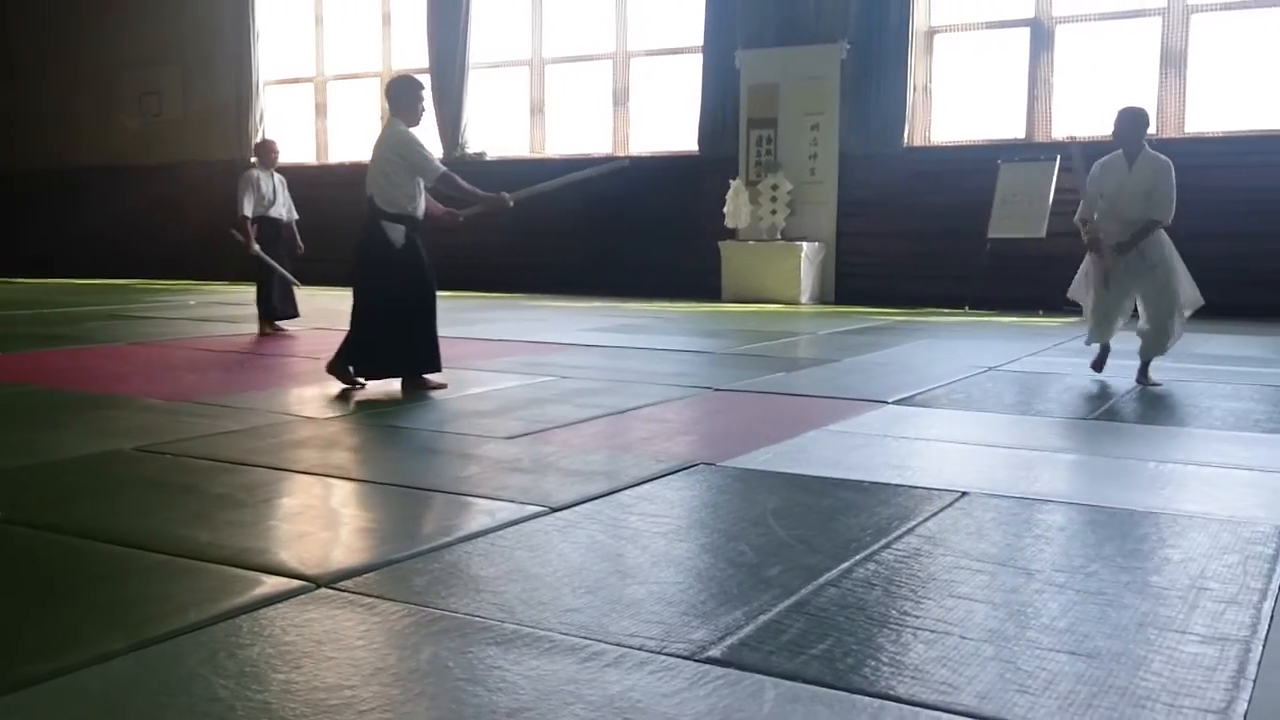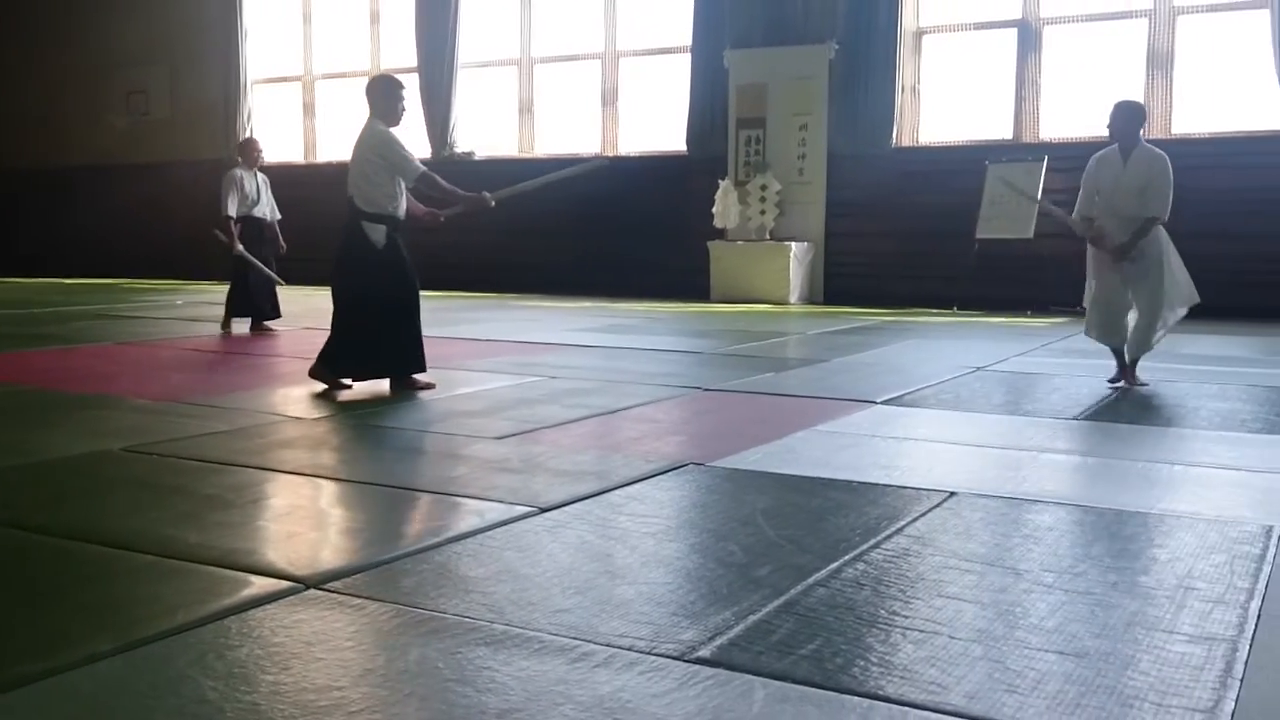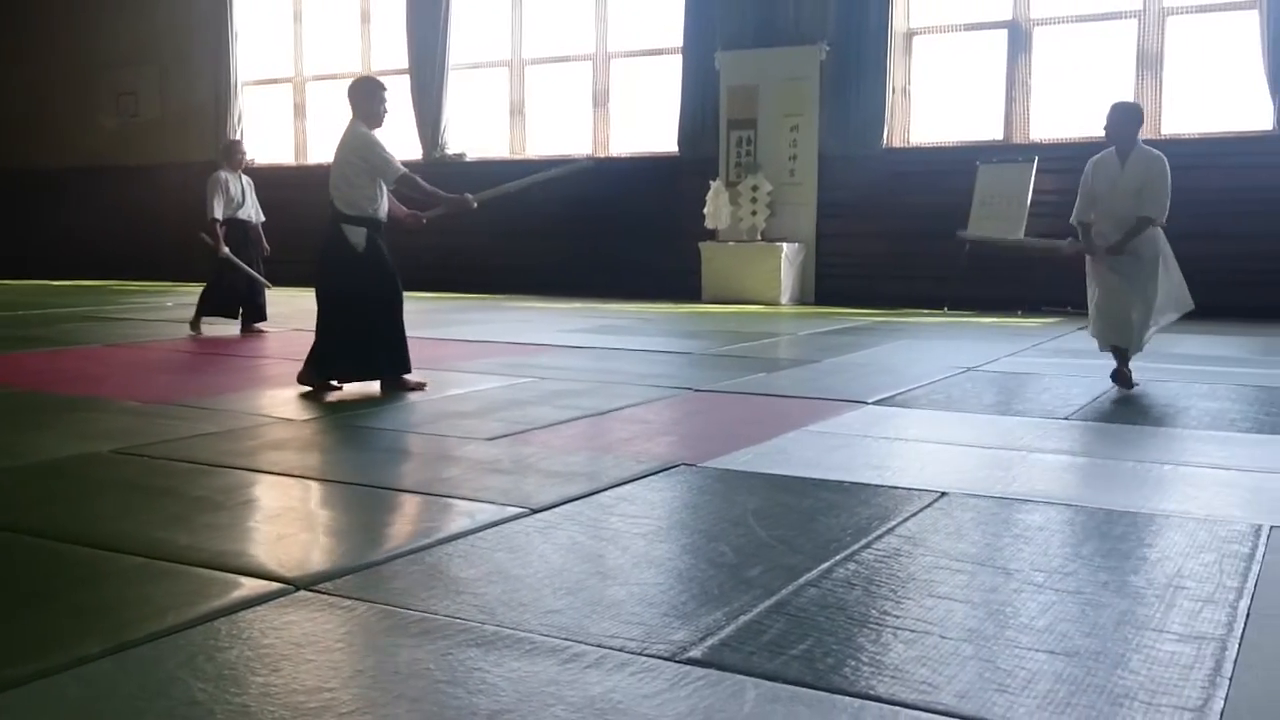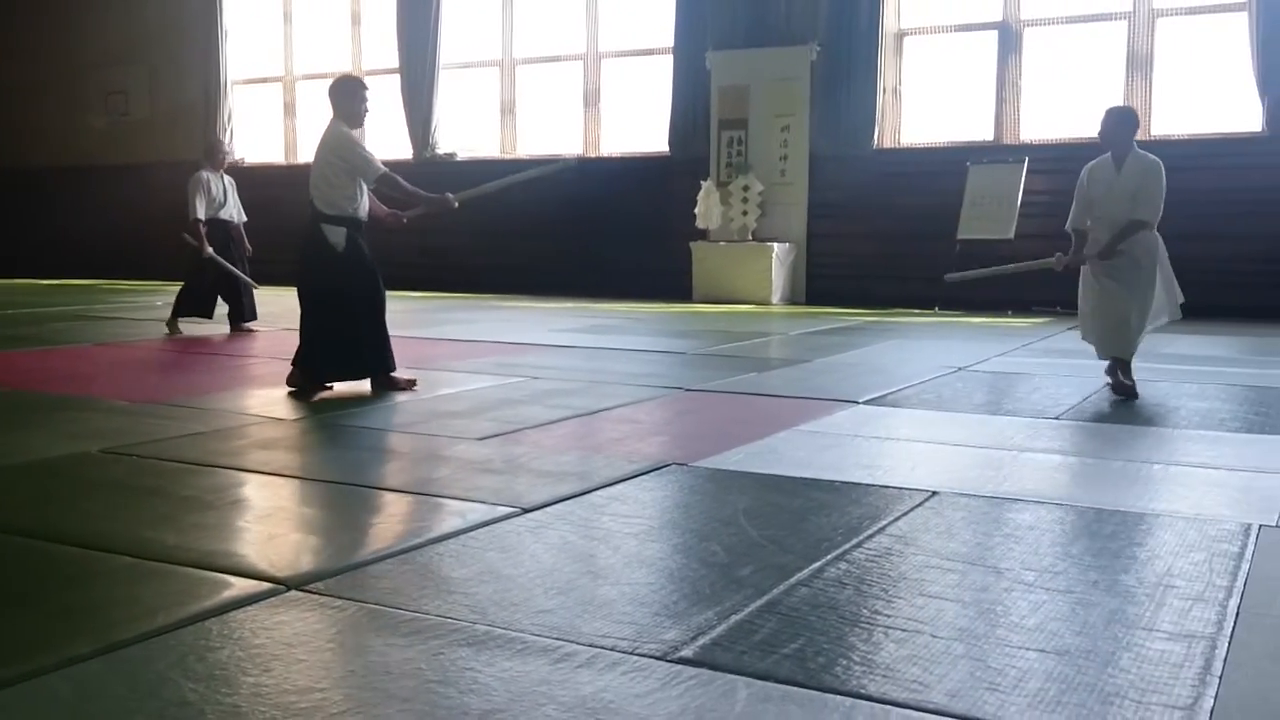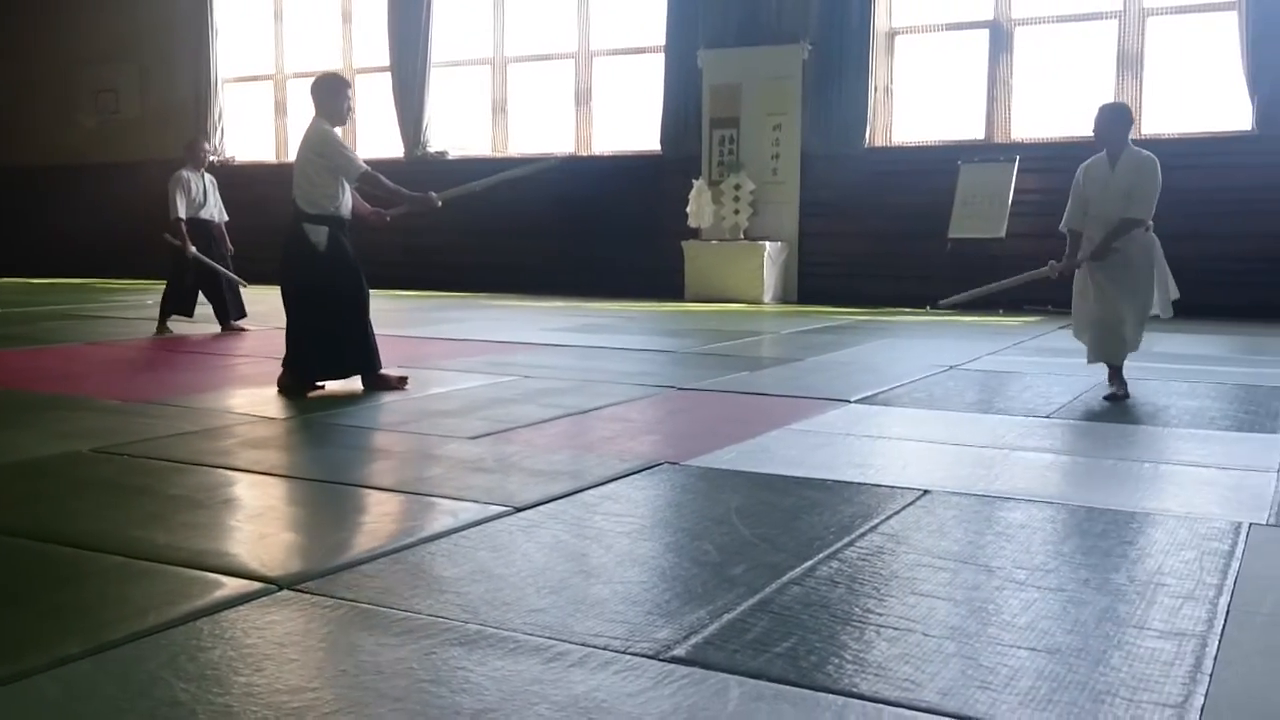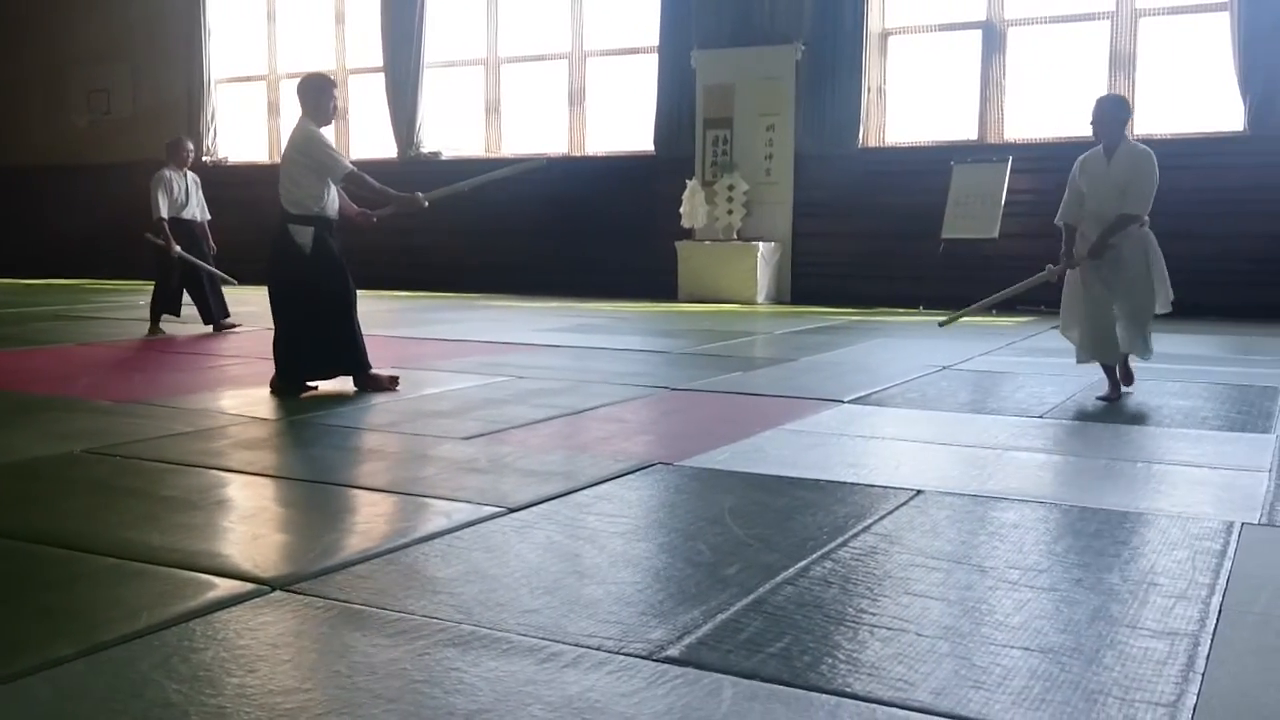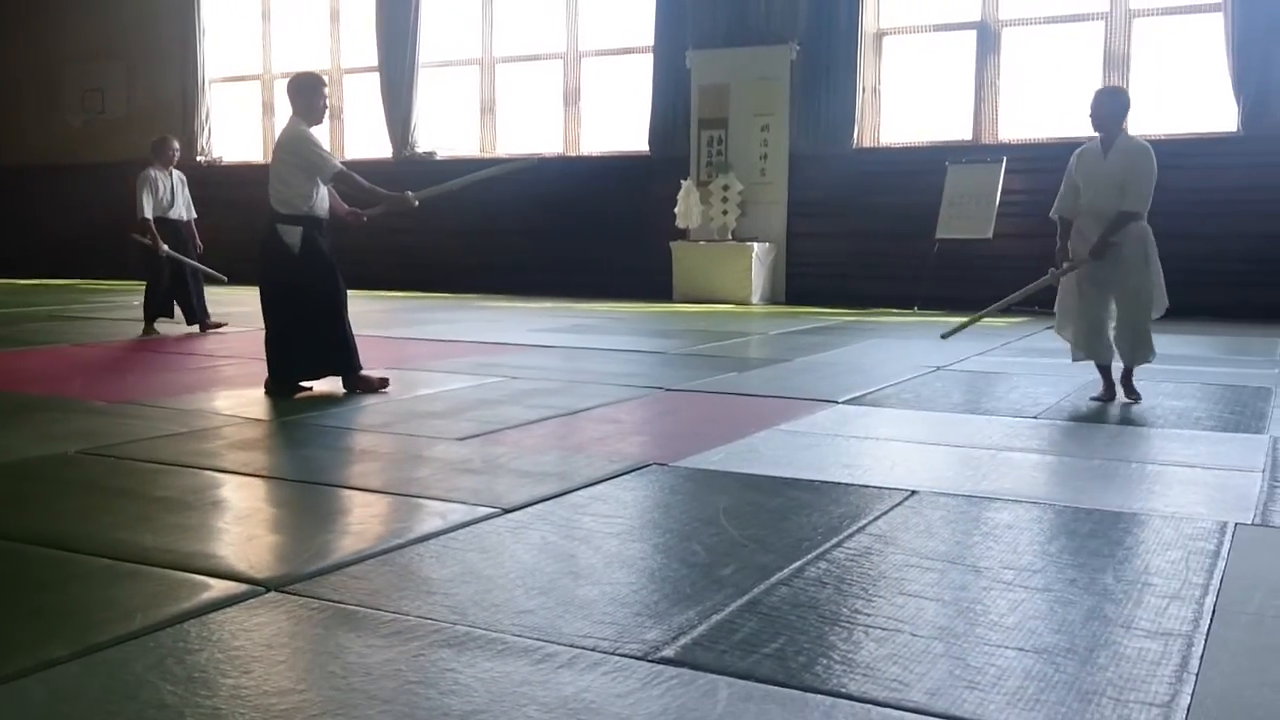
dt=0.1s
person 1, frame 1
left shoulder: (391, 138)
right shoulder: (402, 139)
left elbow: (413, 188)
right elbow: (442, 179)
left wrist: (438, 212)
right wrist: (487, 199)
left hip: (383, 232)
right hip: (394, 233)
left knee: (378, 303)
right knee: (415, 299)
left ankle: (345, 362)
right ankle: (414, 373)
person 1, frame 2
left shoulder: (371, 137)
right shoulder: (382, 139)
left elbow: (395, 188)
right elbow: (423, 178)
left wrist: (420, 212)
right wrist: (467, 199)
left hip: (366, 232)
right hip: (375, 233)
left knee: (358, 303)
right knee: (398, 299)
left ankle: (328, 364)
right ankle: (401, 373)
person 1, frame 3
left shoulder: (354, 139)
right shoulder: (363, 140)
left elbow: (378, 189)
right elbow: (404, 180)
left wrist: (402, 214)
right wrist: (450, 201)
left hip: (347, 235)
right hip: (357, 236)
left knee: (342, 306)
right knee: (383, 300)
left ankle: (317, 369)
right ankle: (392, 374)
person 1, frame 4
left shoulder: (336, 139)
right shoulder: (343, 140)
left elbow: (359, 188)
right elbow: (384, 179)
left wrist: (383, 213)
right wrist: (431, 201)
left hip: (330, 235)
right hip: (338, 236)
left knee: (325, 306)
right knee: (365, 300)
left ankle: (305, 372)
right ankle: (380, 373)
person 1, frame 5
left shoulder: (319, 136)
right shoulder: (325, 138)
left elbow: (343, 186)
right elbow: (366, 178)
left wrist: (366, 212)
right wrist: (413, 199)
left hip: (314, 233)
right hip: (321, 234)
left knee: (310, 306)
right knee: (349, 299)
left ankle: (296, 374)
right ankle: (370, 372)
person 1, frame 6
left shoulder: (306, 137)
right shoulder: (310, 138)
left elbow: (331, 187)
right elbow: (352, 178)
left wrist: (353, 212)
right wrist: (400, 200)
left hip: (303, 234)
right hip: (307, 235)
left knee: (299, 307)
right knee: (336, 299)
left ankle: (288, 376)
right ankle: (360, 372)
person 1, frame 7
left shoulder: (297, 137)
right shoulder: (298, 137)
left elbow: (322, 185)
right elbow: (341, 176)
left wrist: (343, 211)
right wrist: (390, 199)
left hip: (294, 234)
right hip: (297, 235)
left knee: (290, 308)
right knee: (327, 300)
left ankle: (282, 376)
right ankle: (349, 373)
person 2, frame 1
left shoulder: (1160, 166)
right shoulder: (1103, 166)
left elbow: (1161, 214)
right elbow: (1087, 207)
left wrist: (1131, 241)
right wrist: (1088, 233)
left hip: (1147, 242)
right hip: (1108, 242)
left knee: (1160, 307)
right knee: (1105, 303)
left ankle: (1143, 367)
right ankle: (1103, 346)
person 2, frame 2
left shoulder: (1157, 160)
right shoulder: (1099, 160)
left elbow: (1158, 210)
right elbow: (1086, 204)
left wrist: (1131, 242)
right wrist: (1092, 233)
left hip: (1145, 239)
right hip: (1108, 240)
left knee: (1149, 306)
right knee: (1108, 301)
left ankle: (1131, 365)
right ankle: (1120, 361)
person 2, frame 3
left shoulder: (1154, 162)
right shoulder: (1097, 164)
left elbow: (1154, 211)
right elbow: (1084, 208)
left wrist: (1125, 240)
right wrist: (1086, 240)
left hip: (1142, 242)
right hip: (1105, 242)
left knee: (1140, 307)
right knee: (1111, 305)
left ankle: (1123, 362)
right ankle: (1122, 364)
person 2, frame 4
left shoulder: (1151, 166)
right shoulder: (1093, 170)
left elbow: (1146, 215)
right elbow: (1080, 215)
left wrist: (1113, 244)
right wrist: (1077, 250)
left hip: (1139, 247)
right hip: (1099, 248)
left knee: (1135, 312)
right knee: (1109, 313)
left ankle: (1118, 367)
right ankle: (1123, 374)
person 2, frame 5
left shoulder: (1146, 163)
right shoulder: (1088, 168)
left elbow: (1139, 213)
right elbow: (1076, 216)
left wrist: (1107, 241)
right wrist: (1072, 252)
left hip: (1135, 248)
right hip: (1095, 249)
left knee: (1134, 312)
right knee: (1103, 315)
left ankle: (1116, 371)
right ankle: (1117, 379)
person 2, frame 6
left shoulder: (1142, 158)
right shoulder: (1085, 162)
left elbow: (1136, 209)
right elbow: (1071, 210)
left wrist: (1104, 239)
right wrist: (1068, 248)
left hip: (1130, 244)
right hip: (1090, 245)
left knee: (1134, 312)
right knee: (1094, 314)
left ankle: (1123, 358)
right ankle: (1113, 380)
person 2, frame 7
left shoulder: (1139, 152)
right shoulder: (1082, 155)
left elbow: (1136, 205)
right elbow: (1068, 203)
left wrist: (1106, 237)
right wrist: (1063, 241)
left hip: (1126, 240)
right hip: (1086, 241)
left knee: (1132, 312)
right knee: (1089, 312)
left ankle: (1128, 375)
right ankle: (1107, 381)
person 3, frame 1
left shoulder: (280, 179)
right shoulder: (252, 176)
left elbow: (289, 211)
right elbow: (245, 212)
left wrist: (296, 237)
right wrist: (250, 238)
left hip: (279, 231)
right hip: (262, 230)
left knee: (280, 275)
right knee: (267, 276)
left ankle: (270, 320)
right ankle: (265, 321)
person 3, frame 2
left shoulder: (263, 179)
right shoulder: (235, 176)
left elbow: (271, 211)
right elbow: (229, 212)
left wrist: (278, 237)
right wrist: (234, 238)
left hip: (263, 231)
right hip: (245, 230)
left knee: (265, 275)
right knee: (244, 276)
left ankle: (258, 320)
right ankle: (229, 317)
person 3, frame 3
left shoulder: (247, 181)
right shoulder: (219, 178)
left elbow: (255, 214)
right elbow: (214, 215)
left wrist: (262, 240)
right wrist: (219, 242)
left hip: (248, 233)
right hip: (230, 232)
left knee: (253, 278)
right knee: (224, 278)
left ankle: (249, 322)
right ankle: (197, 318)
person 3, frame 4
left shoulder: (229, 181)
right shoulder: (201, 178)
left elbow: (237, 214)
right elbow: (197, 215)
left wrist: (244, 240)
right wrist: (203, 242)
left hip: (230, 233)
right hip: (212, 232)
left knee: (238, 277)
right knee: (201, 278)
left ankle: (238, 321)
right ankle: (175, 318)
person 3, frame 5
left shoulder: (210, 180)
right shoulder: (182, 177)
left elbow: (219, 213)
right elbow: (178, 214)
left wrist: (226, 240)
right wrist: (186, 241)
left hip: (210, 233)
right hip: (191, 231)
left knee: (221, 275)
right knee: (182, 279)
left ankle: (228, 320)
right ankle: (163, 322)
person 3, frame 6
left shoulder: (193, 178)
right shoulder: (163, 177)
left elbow: (201, 212)
right elbow: (160, 214)
left wrist: (208, 239)
right wrist: (170, 241)
left hip: (193, 232)
right hip: (175, 231)
left knee: (205, 275)
right knee: (168, 279)
left ankle: (217, 320)
right ankle: (155, 323)
person 3, frame 7
left shoulder: (179, 177)
right shoulder: (149, 176)
left elbow: (188, 210)
right elbow: (145, 214)
left wrist: (195, 237)
right wrist: (157, 240)
left hip: (180, 230)
right hip: (160, 232)
left knee: (190, 275)
right knee: (158, 279)
left ankle: (202, 319)
right ankle: (149, 324)
